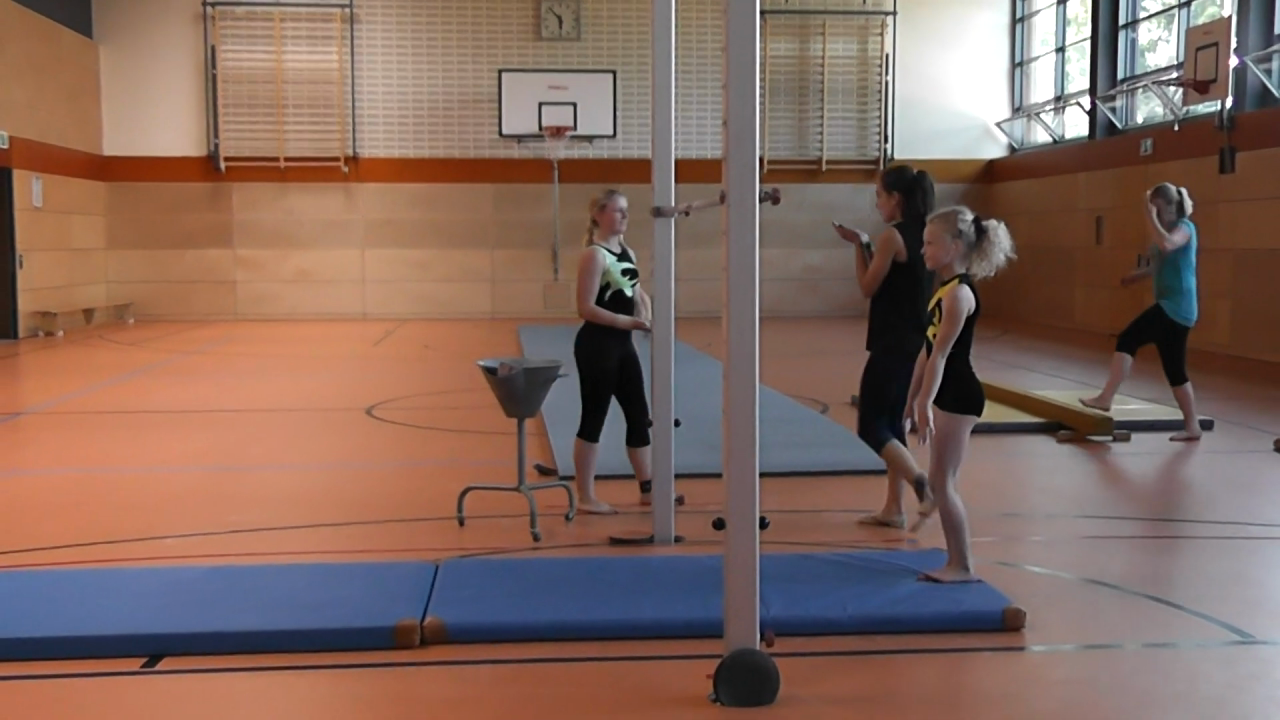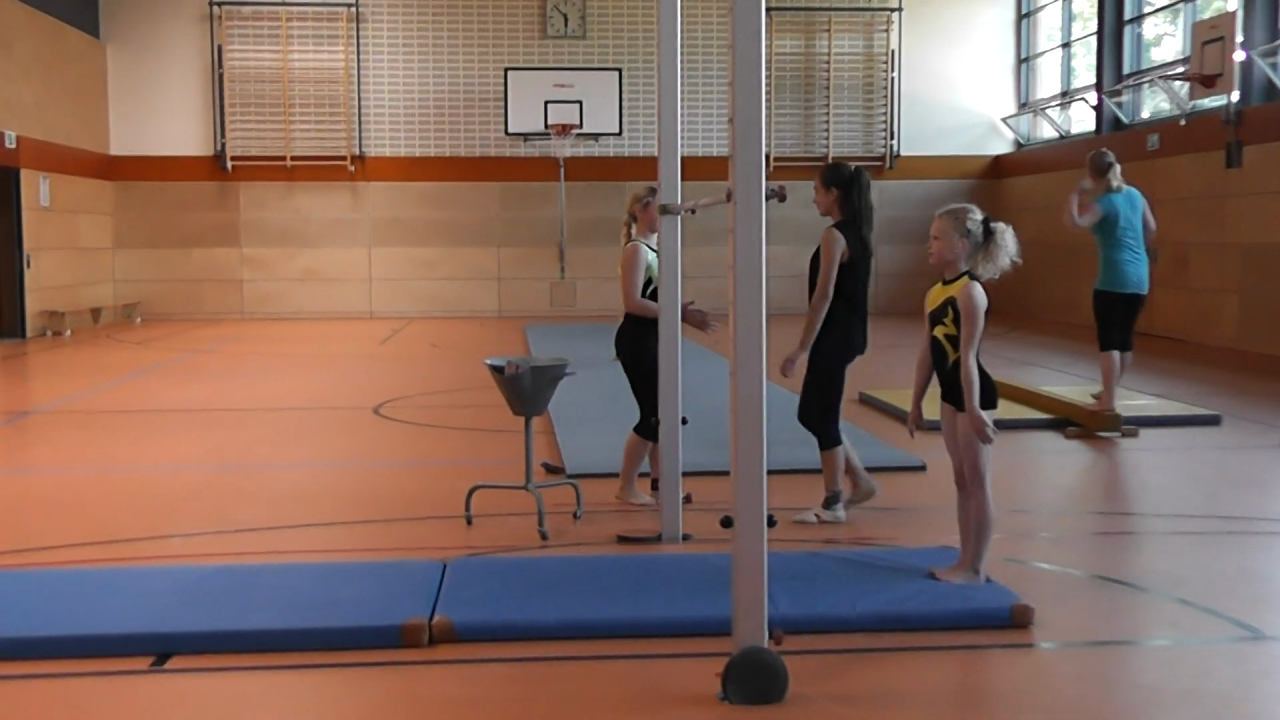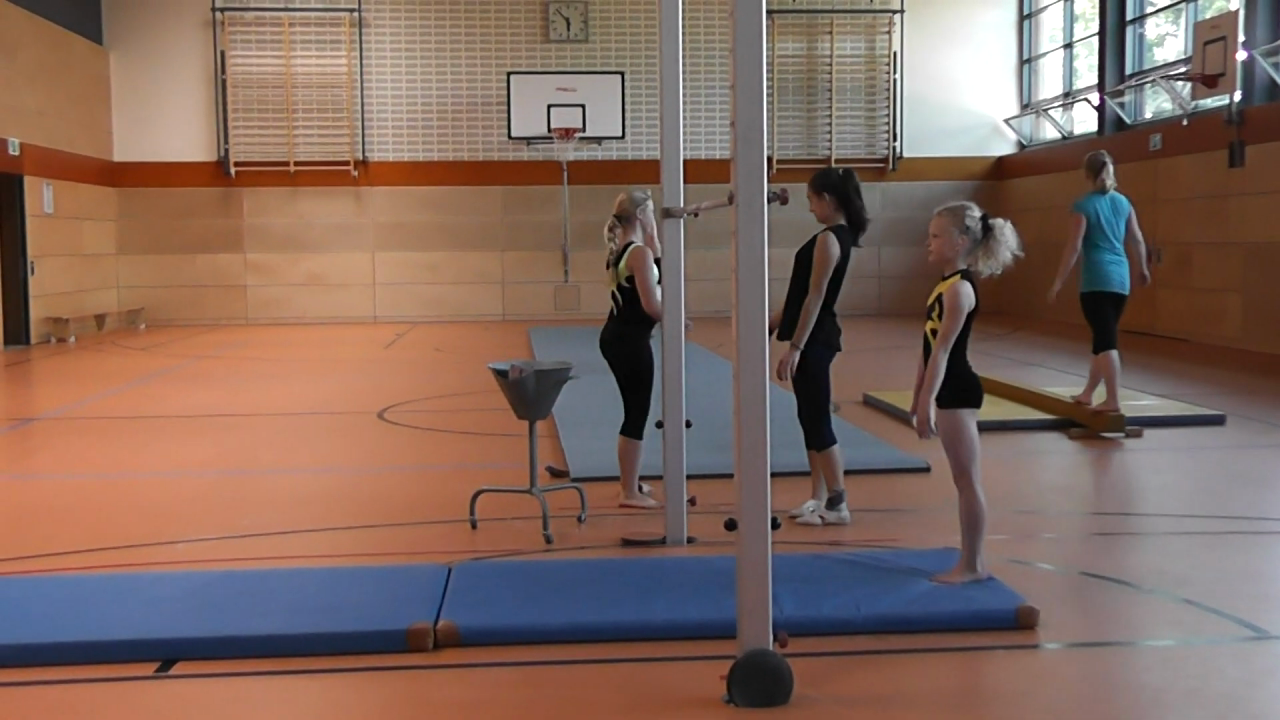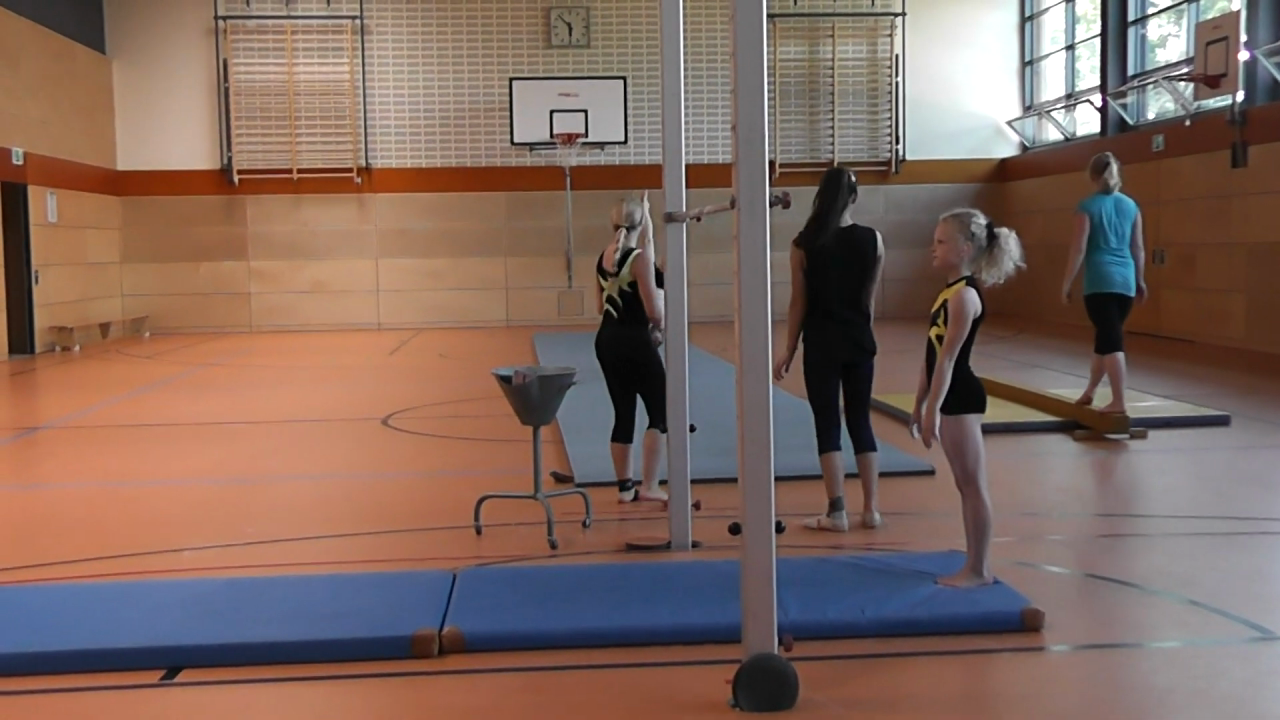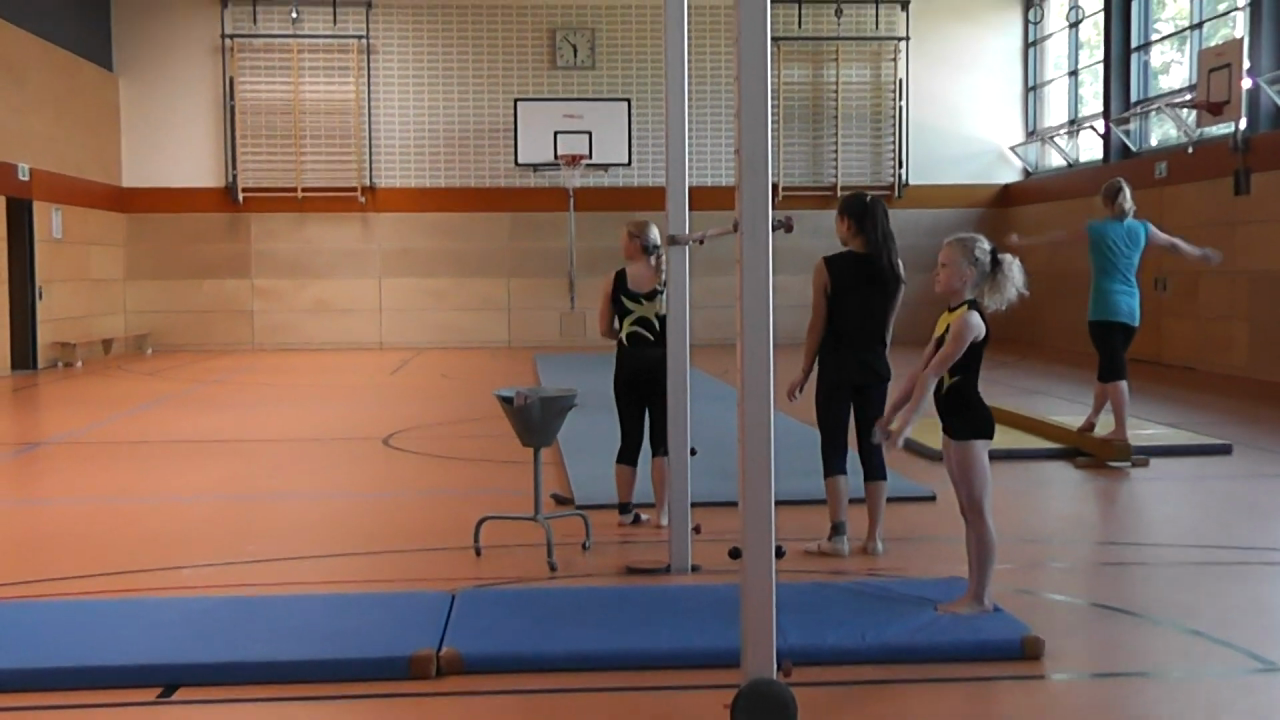
dt=0.7s
person 1, frame 1
left shoulder: (959, 294)
right shoulder: (944, 291)
left elbow: (941, 354)
right elbow: (927, 352)
left wrist: (926, 403)
right wrist: (913, 400)
left hip: (958, 396)
right hip: (945, 396)
left knee: (941, 483)
right knee: (941, 483)
left ankle: (963, 566)
right ankle: (954, 562)
person 1, frame 2
left shoulder: (970, 292)
right shoulder: (934, 294)
left elbow: (968, 356)
right elbow: (927, 354)
left wrist: (973, 409)
right wrist: (916, 404)
left hip: (973, 395)
right hip: (951, 395)
left knee: (977, 484)
right knee: (962, 482)
left ankle: (974, 568)
right ankle: (964, 561)
person 1, frame 3
left shoulder: (959, 289)
right shoulder: (945, 287)
left elbow: (942, 351)
right elbow: (929, 349)
left wrist: (927, 403)
right wrist: (917, 397)
left hip: (956, 393)
right hip: (946, 392)
left knee: (967, 481)
right knee: (962, 480)
left ankle: (972, 565)
right ankle: (968, 562)
person 1, frame 4
left shoulder: (964, 296)
right shoulder: (950, 292)
left elbow: (948, 358)
right elbow: (931, 356)
left wrist: (932, 409)
right wrist: (920, 404)
left hip: (961, 399)
right hip: (950, 399)
left knee: (973, 486)
right knee: (964, 486)
left ankle: (979, 570)
right ankle: (973, 566)
person 1, frame 5
left shoulder: (968, 320)
right shoulder: (950, 316)
left elbow: (934, 374)
right elbow: (922, 370)
left wrist: (905, 422)
right wrist: (893, 413)
left hip: (970, 425)
right hip: (955, 424)
left knee: (978, 513)
right knee: (969, 512)
left ankle: (978, 597)
right ankle: (974, 593)
person 2, frame 1
left shoulder: (893, 235)
right shoulder: (921, 236)
left elbow: (867, 288)
left wrist: (859, 246)
right wrist: (866, 246)
left hip: (892, 344)
right hip: (909, 343)
left knee: (871, 425)
right knee: (891, 422)
left ankle: (924, 489)
right ankle: (894, 506)
person 2, frame 2
left shoulder: (834, 235)
right shoulder: (858, 233)
left elbow: (824, 297)
left wrist: (801, 347)
left hip: (833, 339)
right hip: (846, 337)
left knee: (821, 418)
right knee: (812, 414)
left ankle: (833, 504)
right ankle: (860, 480)
person 2, frame 3
left shoulder: (827, 239)
right shoulder: (837, 235)
left elbow: (814, 298)
left wrist: (794, 348)
right wrist: (773, 327)
left hip: (813, 340)
right hip: (816, 337)
left knee: (818, 421)
right knee: (813, 419)
left ankle: (838, 505)
right ankle: (820, 498)
person 2, frame 4
left shoulder: (804, 243)
right shoulder: (873, 239)
left elbow: (799, 303)
right elbow: (871, 299)
left wrist: (789, 351)
left hip: (822, 344)
right hip: (860, 342)
left knee: (828, 425)
right knee: (861, 422)
left ankle: (837, 512)
right ankle: (870, 509)
person 2, frame 5
left shoulder: (828, 267)
right shoulder: (894, 268)
left elbow: (818, 326)
right elbow: (888, 325)
left wrist: (804, 372)
left hip: (836, 369)
right hip: (875, 368)
left knee: (834, 450)
right knee: (872, 449)
left ankle: (838, 537)
right ankle: (874, 537)
person 3, frame 1
left shoulder: (627, 252)
right shoulder: (594, 256)
left elbow: (637, 297)
right elbow: (586, 309)
left wrist: (644, 317)
right wrist: (630, 322)
left hip: (623, 346)
right hip: (596, 345)
left knee: (639, 417)
right knee: (593, 419)
left ankle: (649, 488)
right ankle: (586, 496)
person 3, frame 2
left shoulder: (657, 249)
right shoulder: (635, 251)
right elbow: (632, 303)
right wrist: (677, 312)
left hip: (655, 340)
right hip: (637, 341)
left knee: (662, 414)
right knee: (652, 416)
left ankle: (659, 485)
right ankle: (627, 486)
person 3, frame 3
left shoulder: (618, 250)
right shoulder: (639, 252)
right elbow: (651, 305)
left hip: (614, 335)
right hip: (631, 339)
left knee: (633, 411)
right knee: (637, 414)
left ankle: (630, 483)
right ankle: (629, 492)
person 3, frame 4
left shoulder: (605, 257)
right shoulder: (639, 258)
right elbow: (653, 310)
right wrist: (660, 324)
left hip: (607, 340)
right hip: (633, 341)
left knee: (623, 414)
right knee: (659, 412)
left ankle: (625, 487)
right ankle: (650, 485)
person 3, frame 5
left shoulder: (615, 281)
right shoulder: (668, 279)
left elbow: (605, 328)
left hip: (629, 363)
right hip: (660, 363)
left knee: (630, 438)
right knee: (662, 439)
left ankle: (627, 511)
right ankle: (661, 513)
person 4, frame 1
left shoulder: (1185, 227)
right shoulder: (1168, 228)
left elbow: (1167, 245)
left wrist: (1153, 217)
right wrist: (1137, 274)
left hip: (1175, 306)
right hip: (1175, 308)
left knee: (1127, 341)
right knee: (1175, 369)
left ankle: (1104, 399)
right ankle: (1192, 425)
person 4, frame 2
left shoulder: (1101, 202)
right shoulder: (1134, 194)
left elbow: (1075, 222)
right elbow: (1151, 228)
left wrist: (1075, 195)
left hip: (1113, 278)
right hip: (1139, 277)
left knee: (1108, 339)
right knee: (1124, 337)
left ankle: (1108, 399)
right ankle: (1108, 391)
person 4, frame 3
left shoulder: (1083, 205)
right shoulder: (1122, 202)
left elbow: (1074, 248)
right elbow: (1138, 240)
left wrist: (1058, 283)
right wrist: (1142, 269)
left hip: (1096, 280)
right hip: (1120, 279)
left knee: (1105, 339)
right knee: (1104, 337)
left ankle: (1112, 400)
right ankle: (1088, 393)
person 4, frame 4
left shoulder: (1088, 206)
right shoulder: (1130, 205)
left elbow: (1079, 249)
right elbow: (1138, 247)
left wrist: (1067, 284)
right wrist: (1139, 280)
left hip: (1100, 281)
right hip: (1125, 281)
left knee: (1111, 340)
right knee: (1106, 337)
left ankle: (1119, 402)
right ankle: (1090, 391)
person 4, frame 5
left shoulder: (1097, 230)
right shoulder: (1142, 228)
left elbow: (1057, 237)
right elbow: (1172, 243)
left wrist: (1023, 241)
right wrist: (1200, 253)
left hip: (1105, 309)
right hip: (1131, 310)
left knee: (1114, 368)
right knee: (1108, 365)
left ankle: (1121, 431)
right ankle: (1092, 418)
